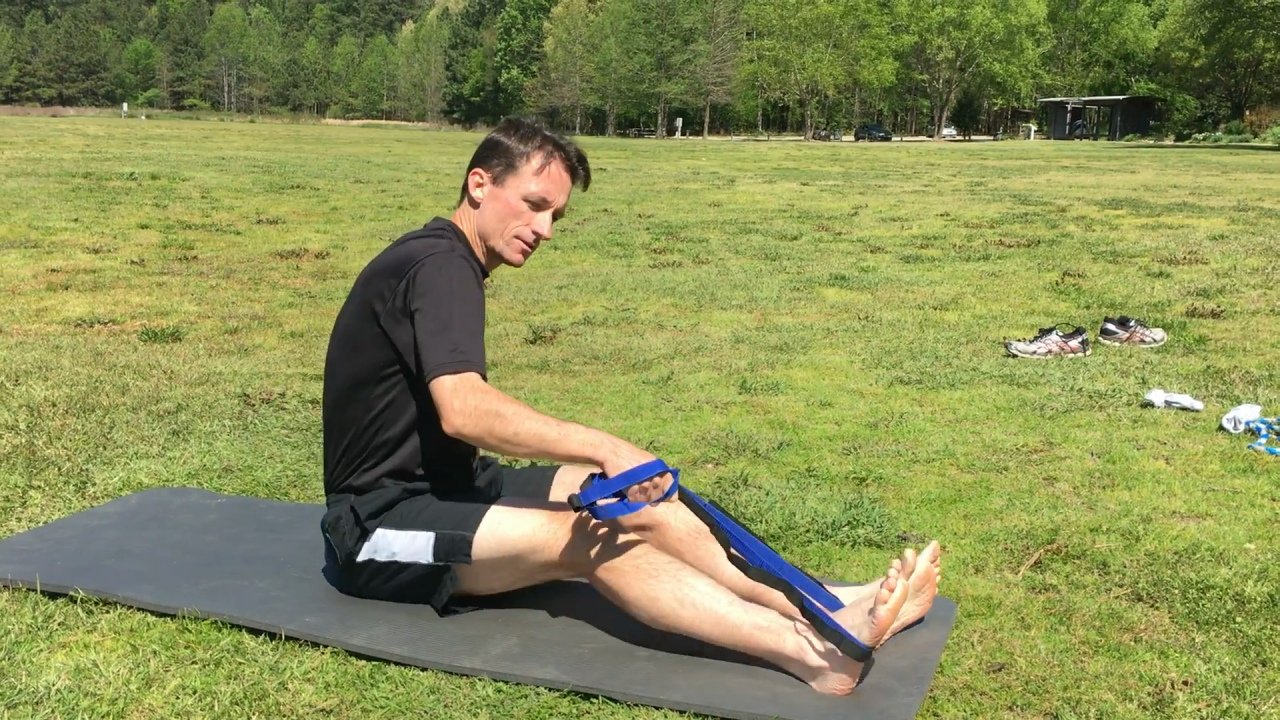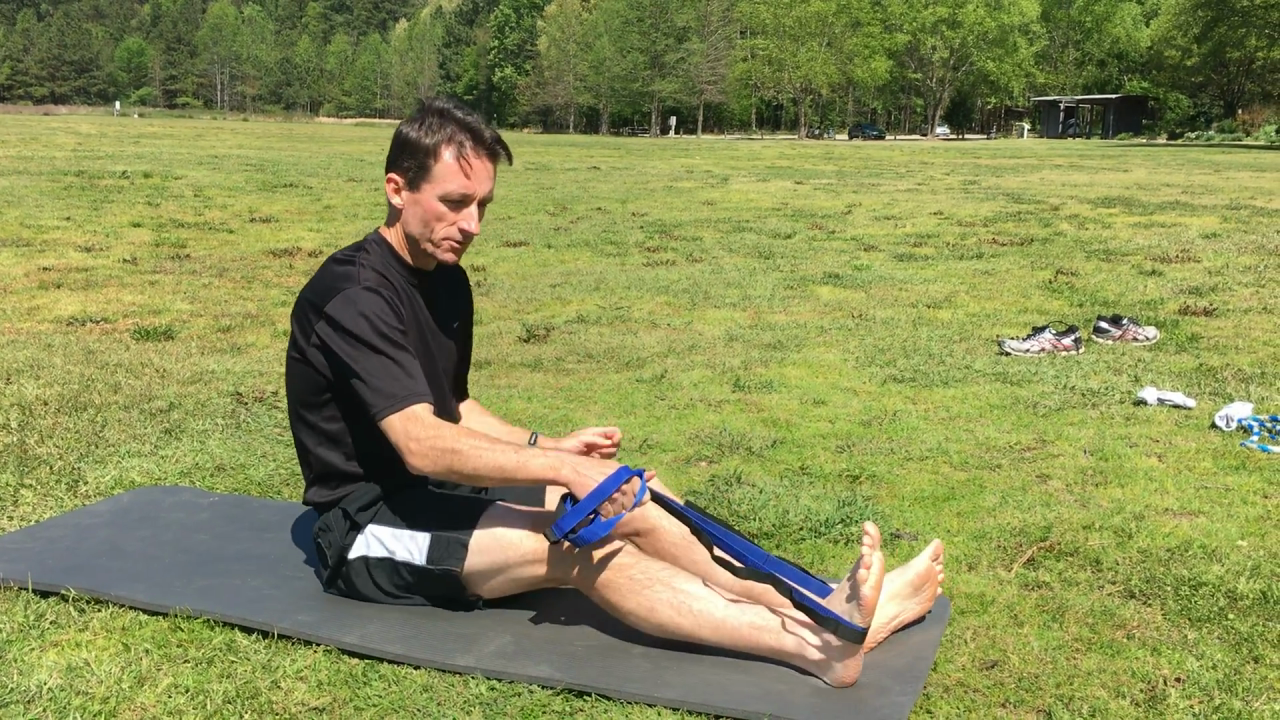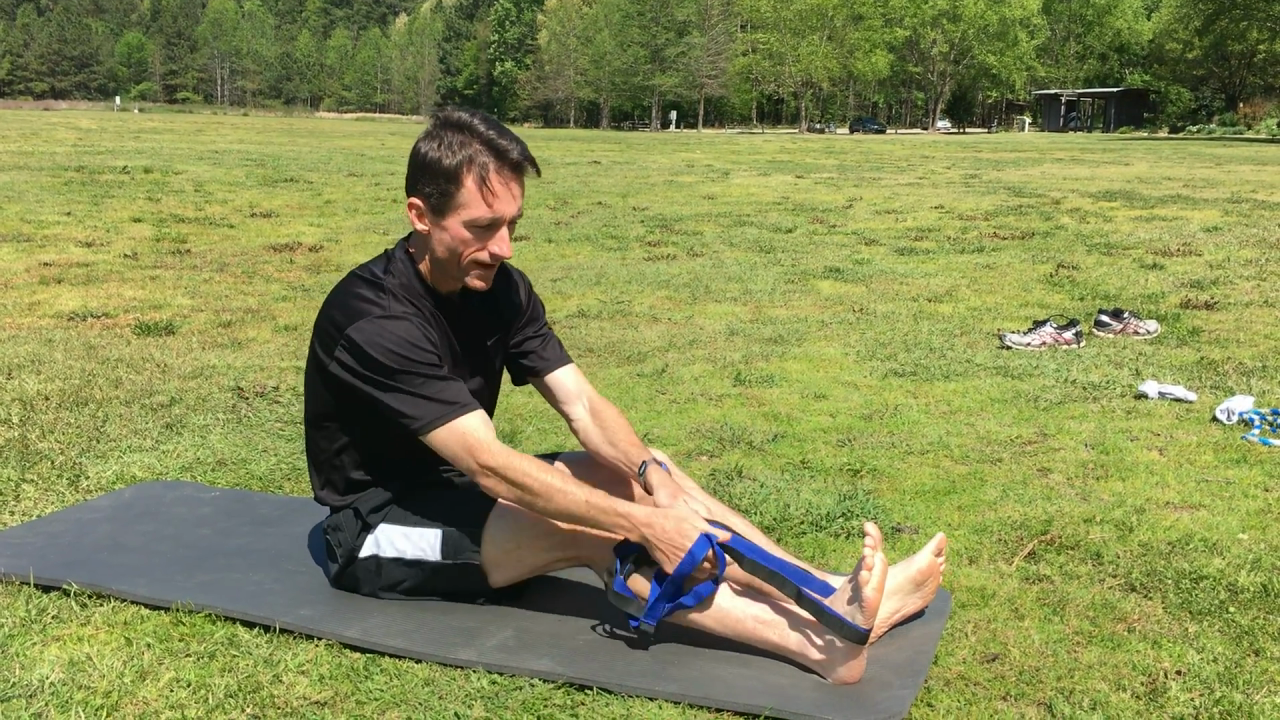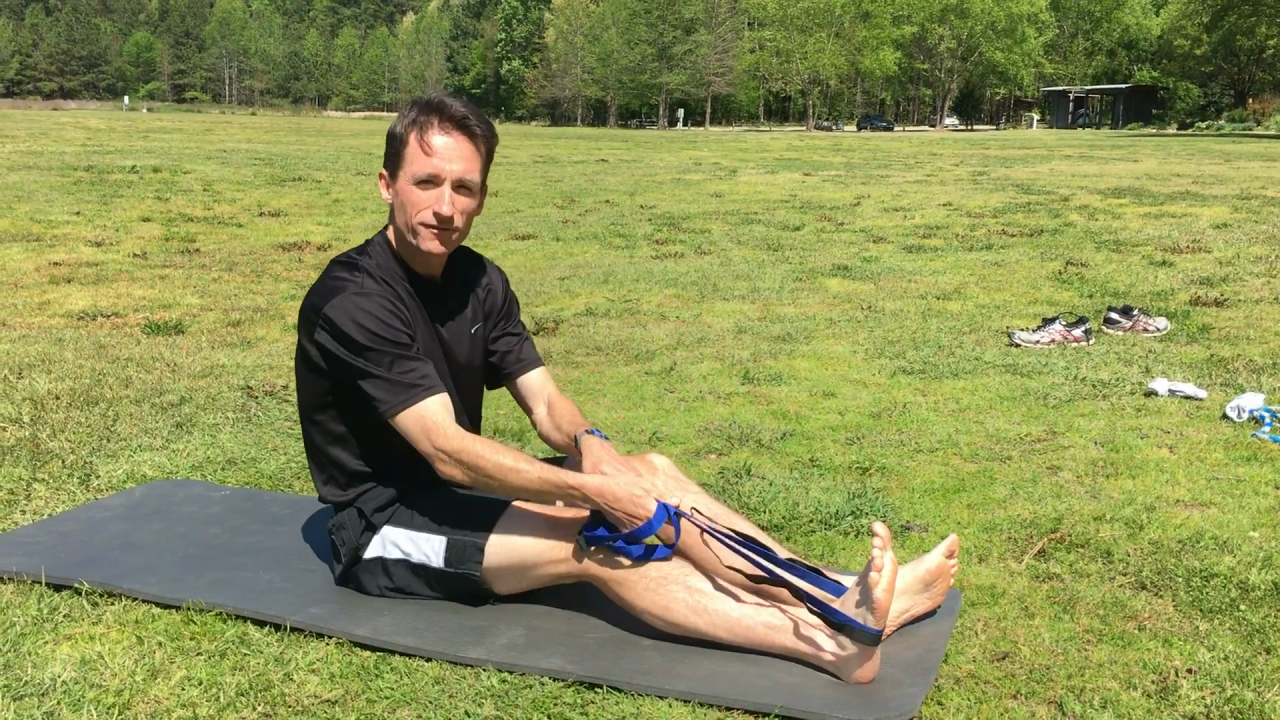
dt=0.7s
person 1, frame 1
left shoulder: (450, 271)
right shoulder: (438, 263)
right elbow: (462, 411)
right wrist: (602, 446)
left hip: (436, 491)
right hip: (377, 526)
left knee: (638, 495)
right knee: (586, 534)
left ankle: (826, 608)
right ankle: (809, 651)
person 1, frame 2
left shoulder: (446, 283)
right shoulder: (352, 296)
right elbow: (421, 446)
left wrist: (547, 445)
right wrist: (559, 466)
left hip: (431, 496)
right hip: (365, 528)
left knee: (631, 503)
right knee: (578, 546)
left ankle: (820, 613)
right ankle: (810, 645)
person 1, frame 3
left shoulder: (500, 289)
right shoulder: (373, 318)
left elbow: (583, 405)
right elbow: (494, 466)
left wrist: (654, 477)
right wrist: (646, 527)
left hip: (452, 490)
right hip: (375, 527)
left knee: (631, 474)
right knee: (584, 525)
left ankle: (825, 600)
right ankle: (813, 641)
person 1, frame 4
left shoulder: (479, 281)
right shoulder: (352, 301)
left elbow: (544, 401)
right elbow: (449, 451)
left wrist: (588, 444)
right wrist: (594, 490)
left hip: (452, 489)
right hip: (382, 525)
left knee: (651, 473)
right knee: (591, 540)
left ankle: (839, 600)
right ankle: (826, 643)
